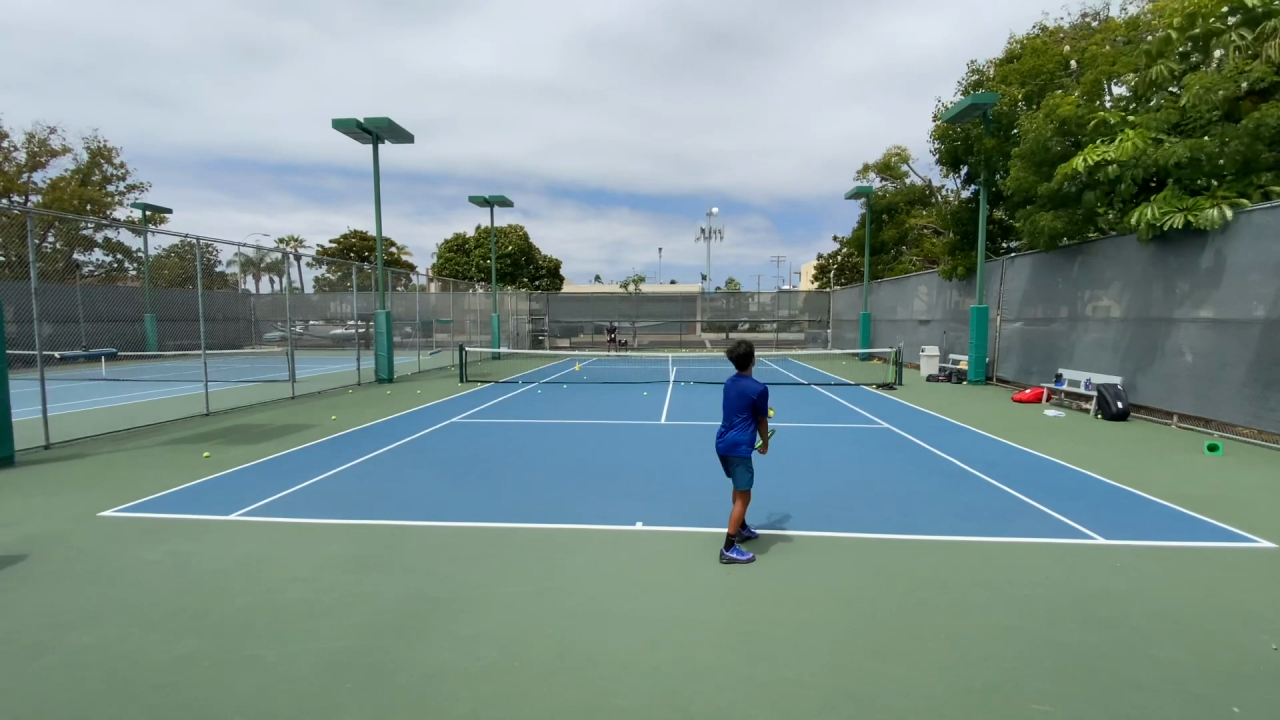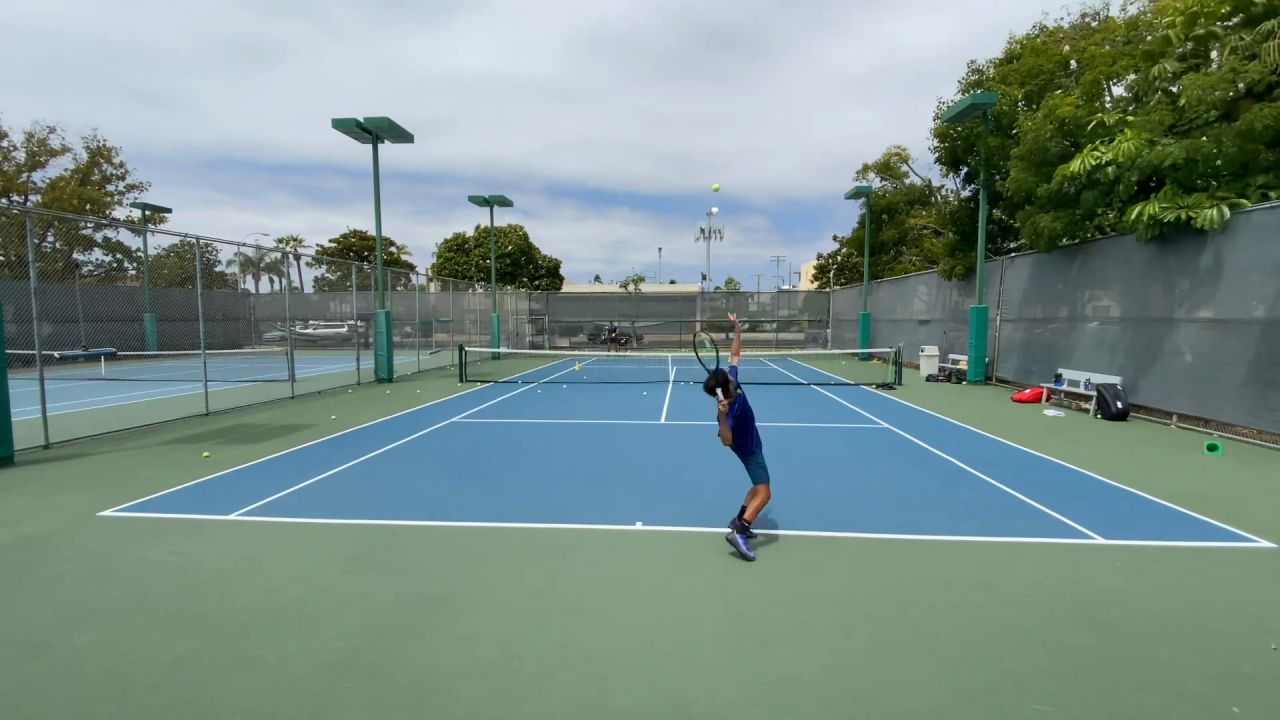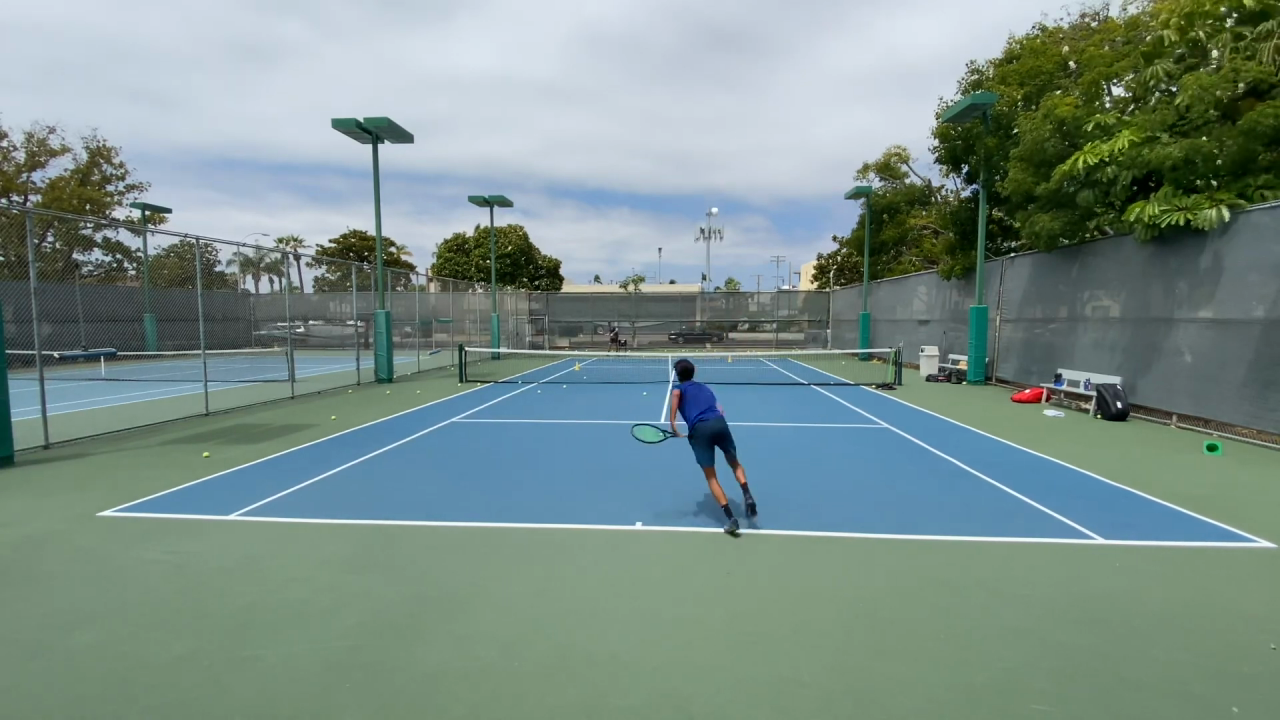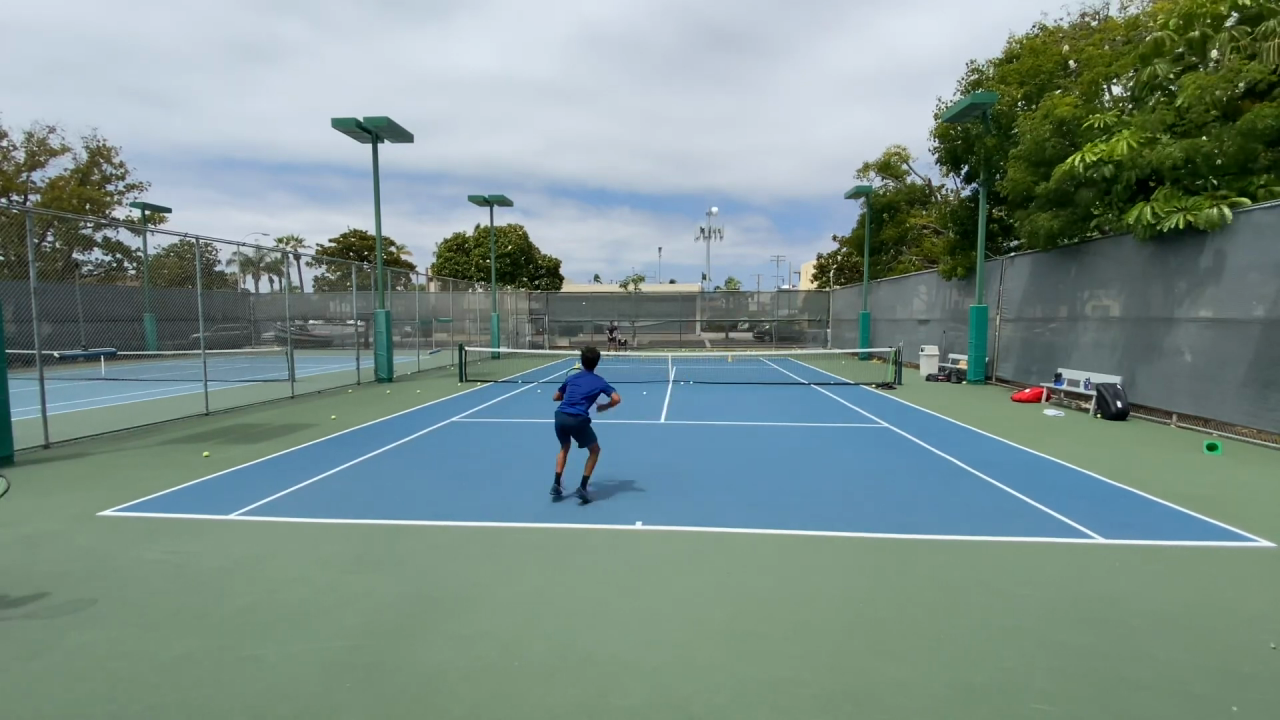
dt=0.7s
person 1, frame 1
left shoulder: (730, 382)
right shoulder: (759, 389)
right elbow: (762, 422)
right wrist: (765, 443)
left hip: (722, 443)
right hip: (739, 447)
left knee: (739, 489)
right knee: (743, 496)
left ankle: (741, 528)
right ankle: (728, 549)
person 1, frame 2
left shoulder: (730, 385)
right shoulder: (730, 411)
left elbow: (735, 357)
right elbow: (727, 441)
left wrist: (737, 328)
right wrist: (722, 415)
left hip: (751, 446)
right hip: (748, 449)
left knee: (761, 483)
right knee: (763, 495)
left ankle: (740, 520)
right ankle: (739, 532)
person 1, frame 3
left shoulder: (680, 388)
right shoulder: (704, 388)
left elbow: (675, 394)
right elbow: (720, 410)
left wrist: (672, 423)
left hip: (700, 429)
right hip: (720, 423)
left knee: (711, 478)
right knee: (734, 463)
left ankle: (730, 519)
right ankle: (747, 494)
person 1, frame 4
left shoulder: (572, 378)
right shoulder: (599, 381)
left elbow: (556, 397)
right elbow: (616, 398)
right wrist: (605, 406)
left hip: (560, 417)
right hip: (578, 419)
left knee: (565, 449)
right knee: (594, 451)
left ankle: (557, 484)
right ankle: (582, 488)
